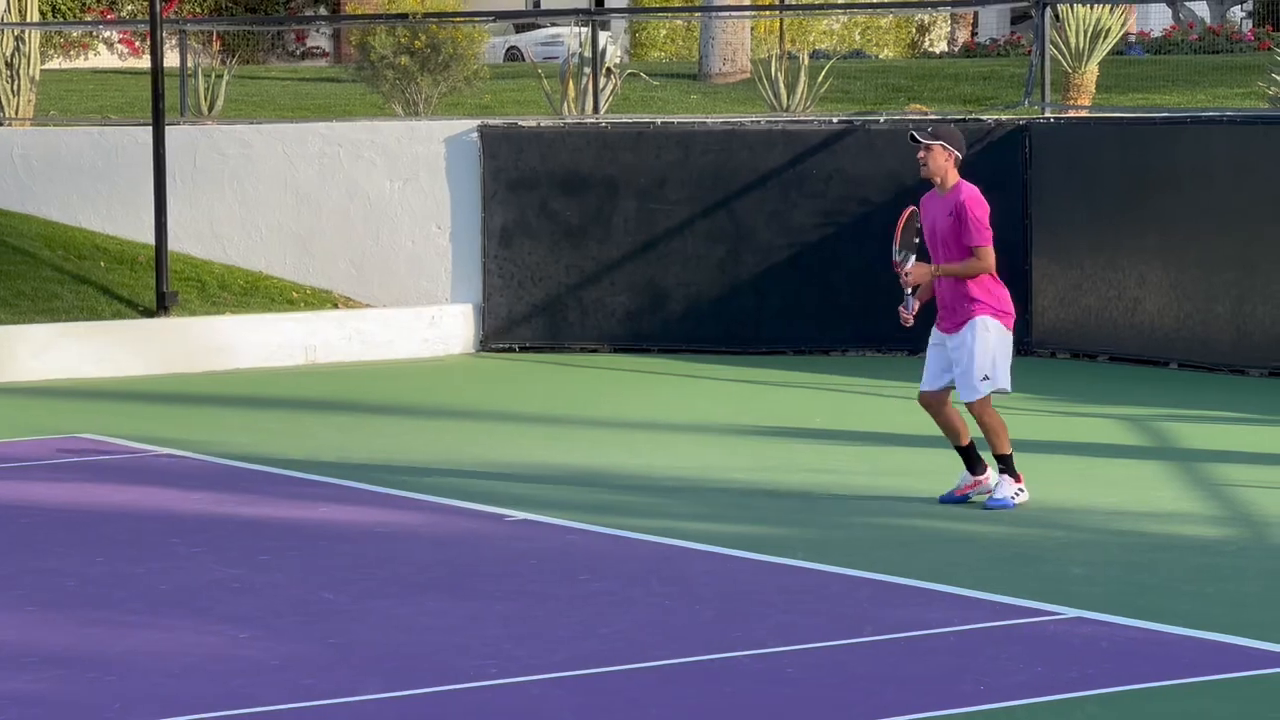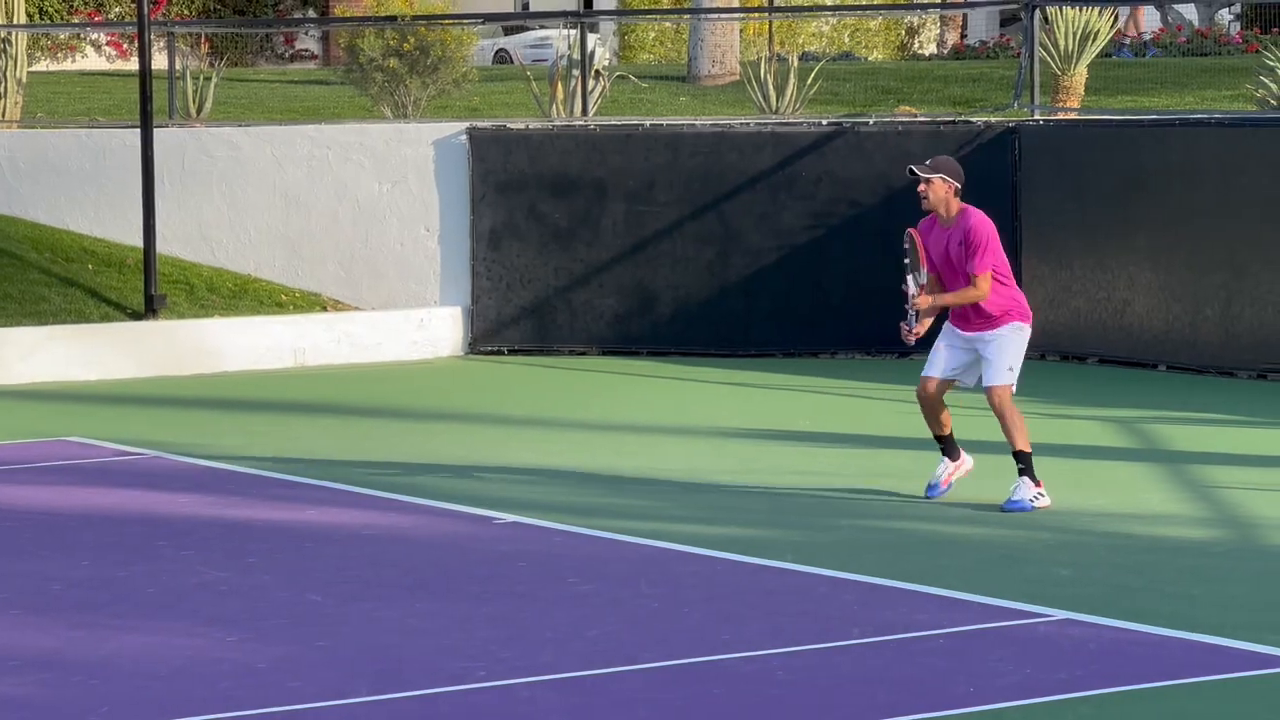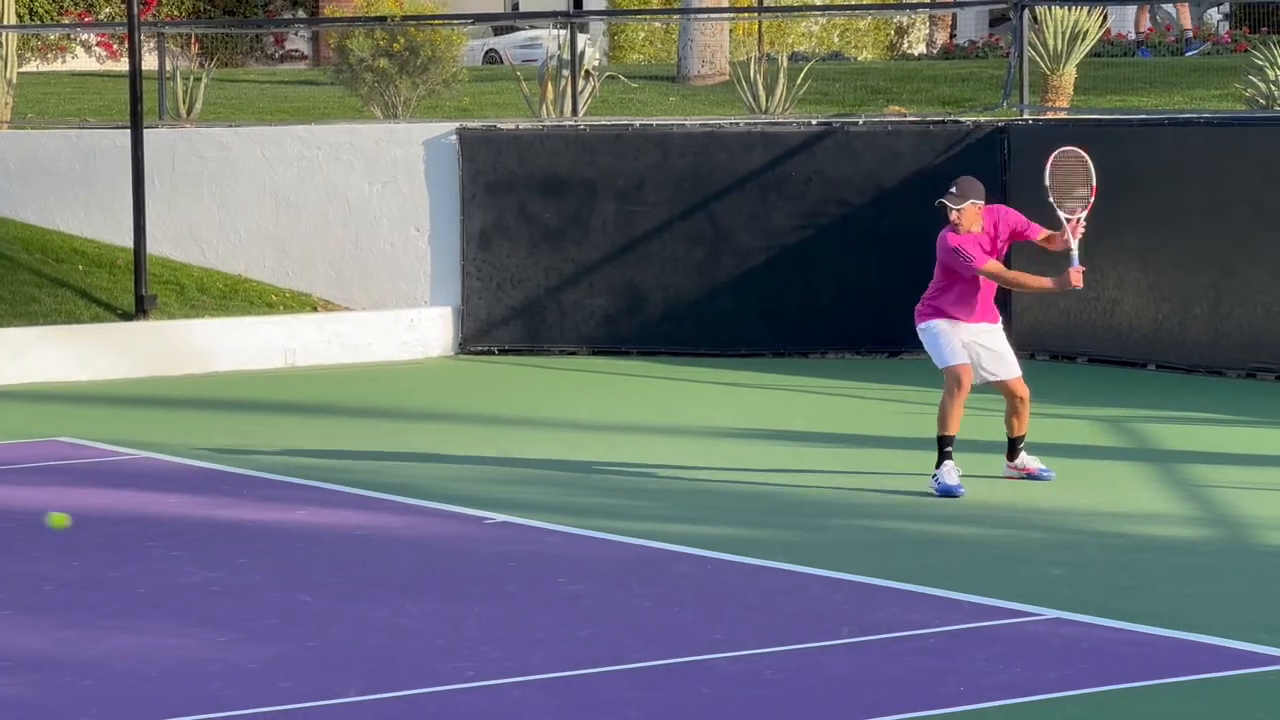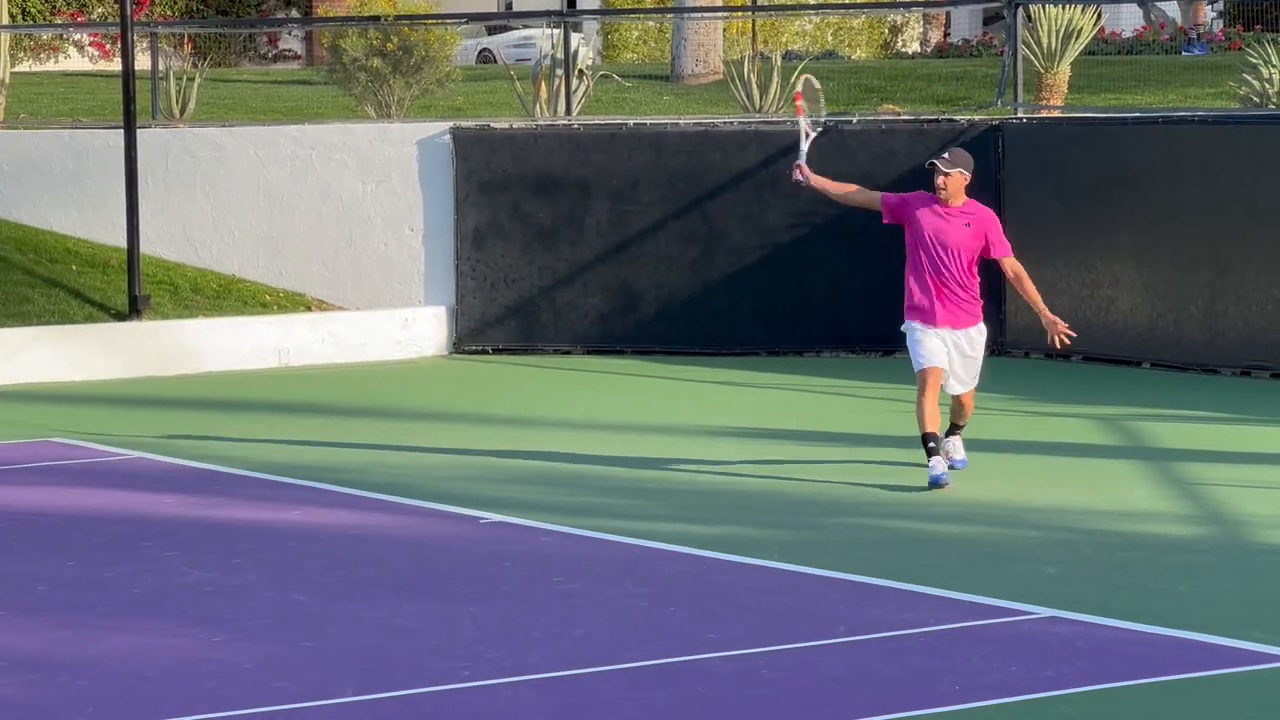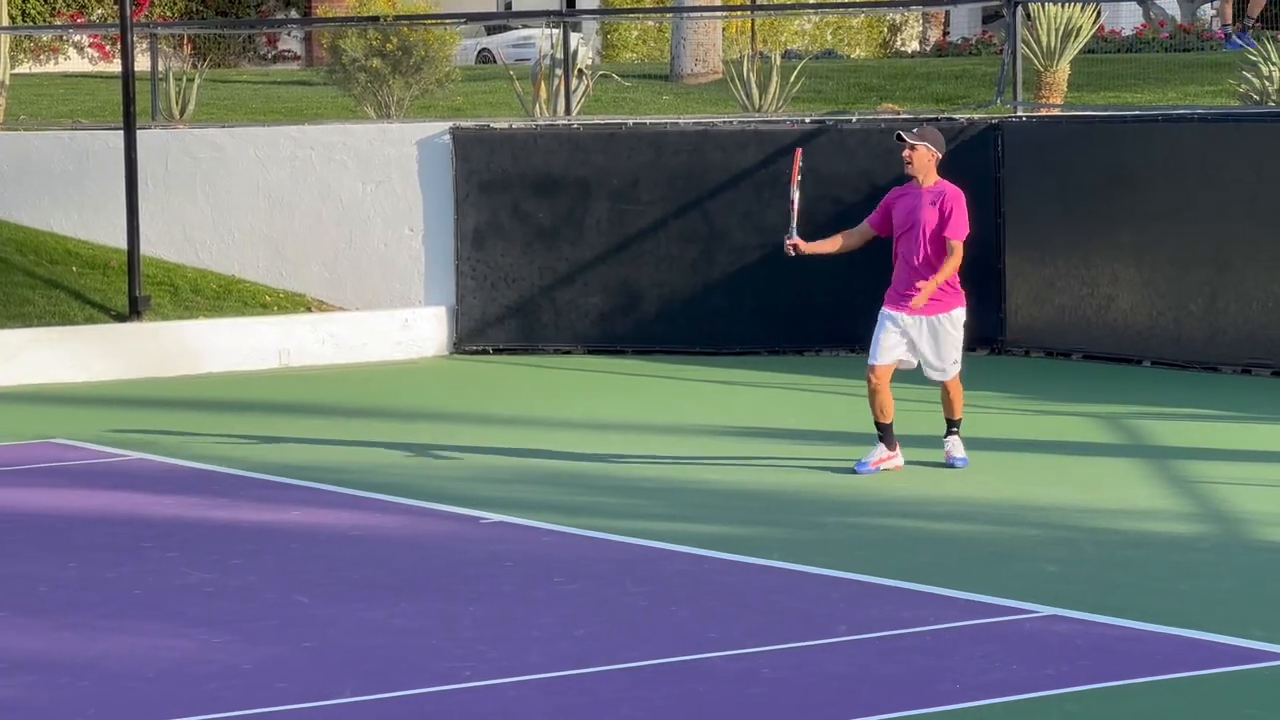
dt=0.5s
person 1, frame 1
left shoulder: (967, 199)
right shoulder: (928, 203)
left elbow: (984, 262)
left wrist: (930, 272)
right wrist: (917, 301)
left hip: (982, 316)
right hip: (948, 319)
left knee: (978, 404)
right knee: (931, 397)
left ankle: (1011, 480)
right ankle: (977, 473)
person 1, frame 2
left shoulder: (976, 225)
right shoulder: (925, 229)
left elbow: (981, 290)
right elbow: (936, 284)
left wrist: (932, 301)
right wrist: (922, 321)
left hip: (1004, 321)
right hip: (961, 325)
left knee: (998, 395)
right knee: (927, 390)
left ankle: (1031, 484)
right ankle: (953, 459)
person 1, frame 3
left shoulder: (1001, 215)
right shoulder: (951, 241)
left elbow: (1047, 239)
right elbow: (1005, 278)
left wrist: (1070, 233)
right wrist: (1060, 284)
left hip: (983, 323)
right hip: (940, 320)
left knee: (1019, 394)
right knee: (959, 379)
left ankle: (1015, 458)
right ankle: (945, 466)
person 1, frame 4
left shoulder: (983, 218)
right shoulder: (915, 203)
left elbow: (1014, 270)
right elbow: (863, 196)
left wrist: (1045, 314)
right wrist: (815, 181)
left hip: (966, 322)
right hip: (922, 321)
left knee: (963, 397)
right knee: (929, 382)
left ankle: (952, 437)
right ankle: (935, 461)
person 1, frame 5
left shoulder: (951, 196)
right shoulder: (897, 196)
left elbow: (955, 254)
right elbow: (858, 235)
left wrist: (930, 287)
right wrist: (809, 246)
left hip: (941, 308)
right hip: (897, 307)
left knee: (948, 379)
right knee: (876, 377)
left ankle: (953, 438)
right ankle: (888, 448)
